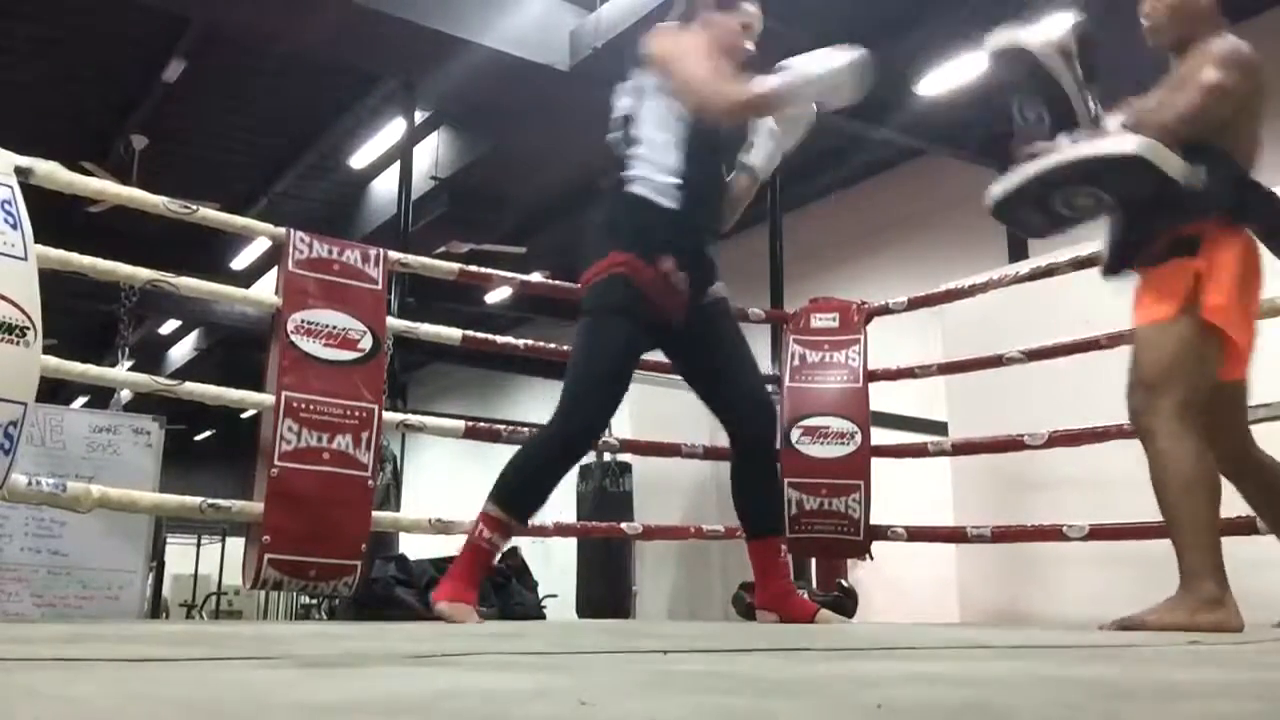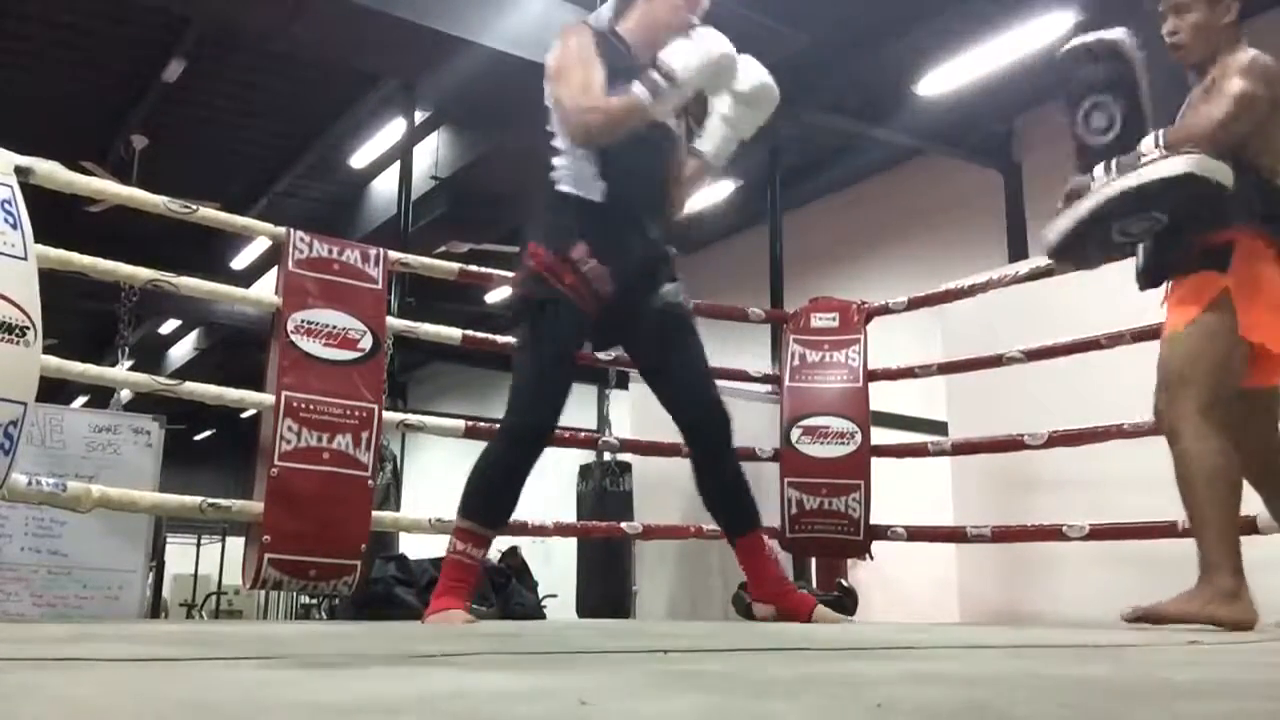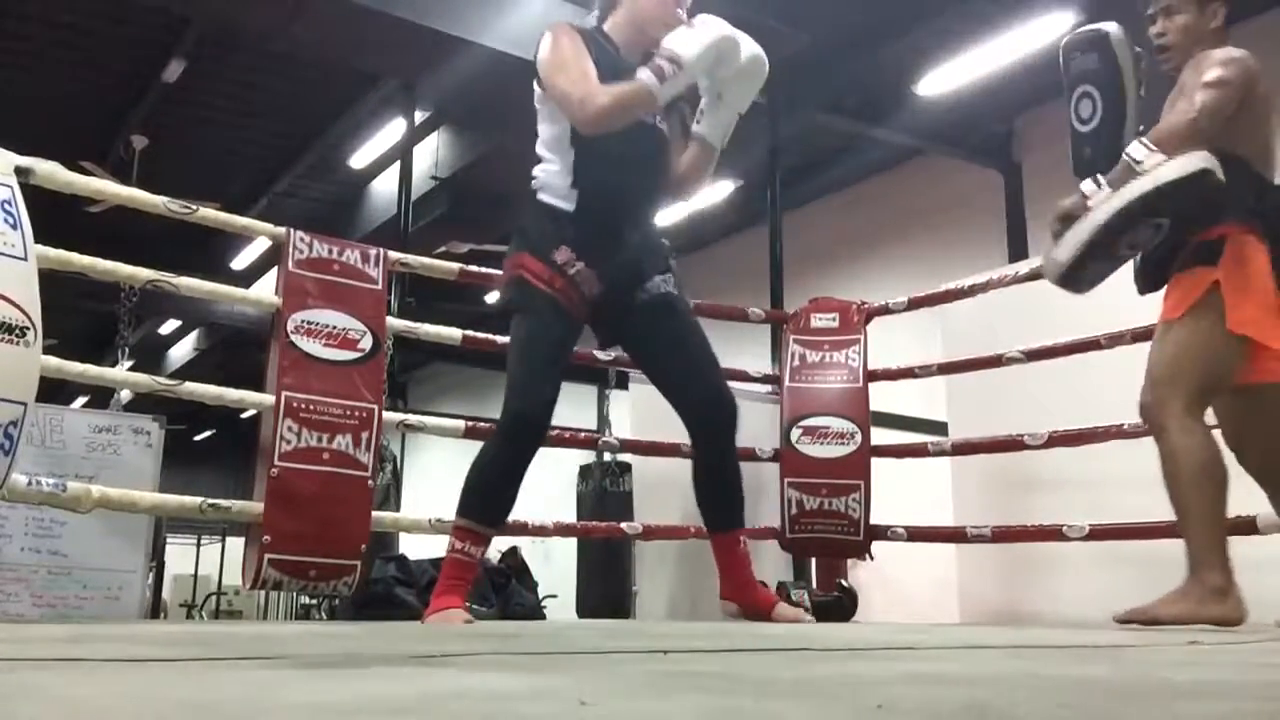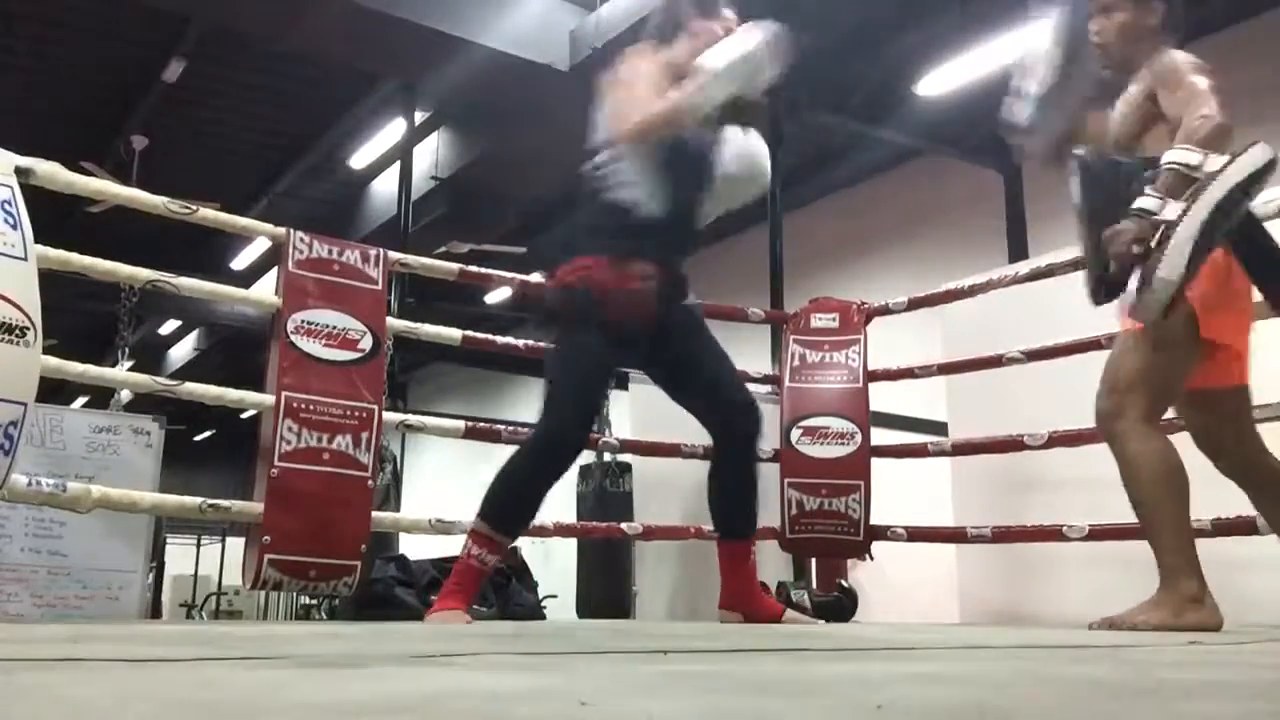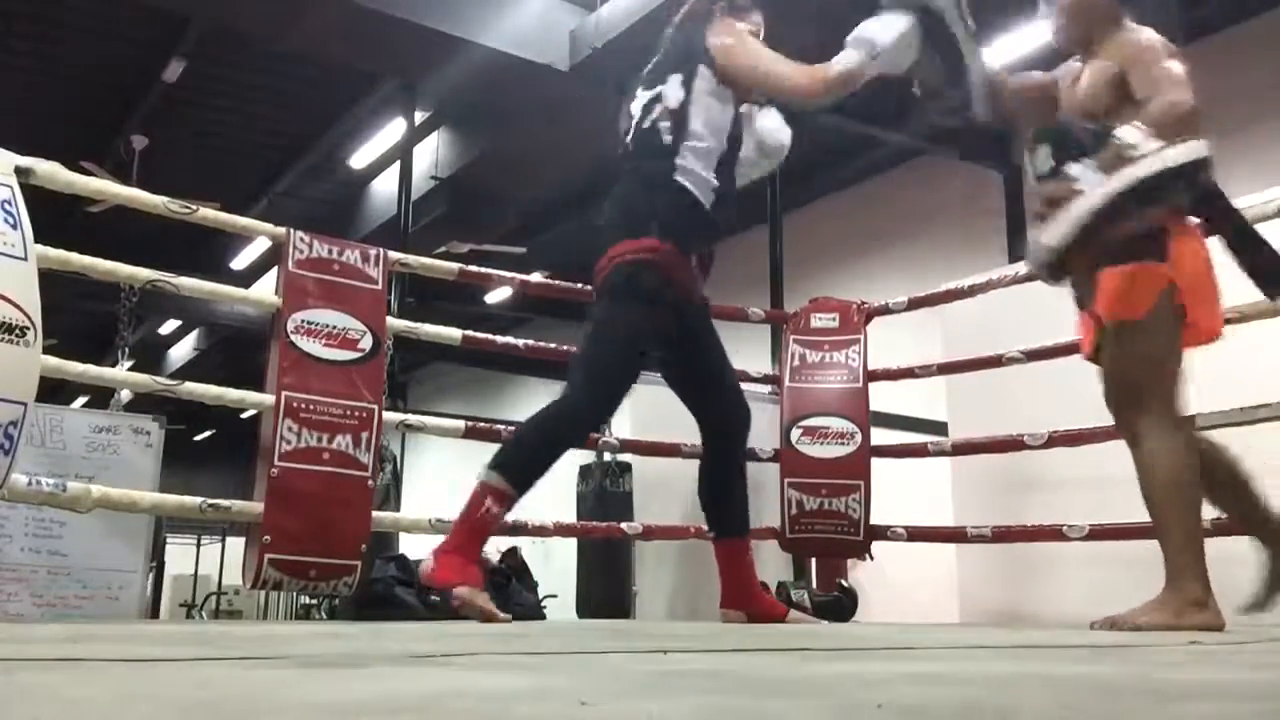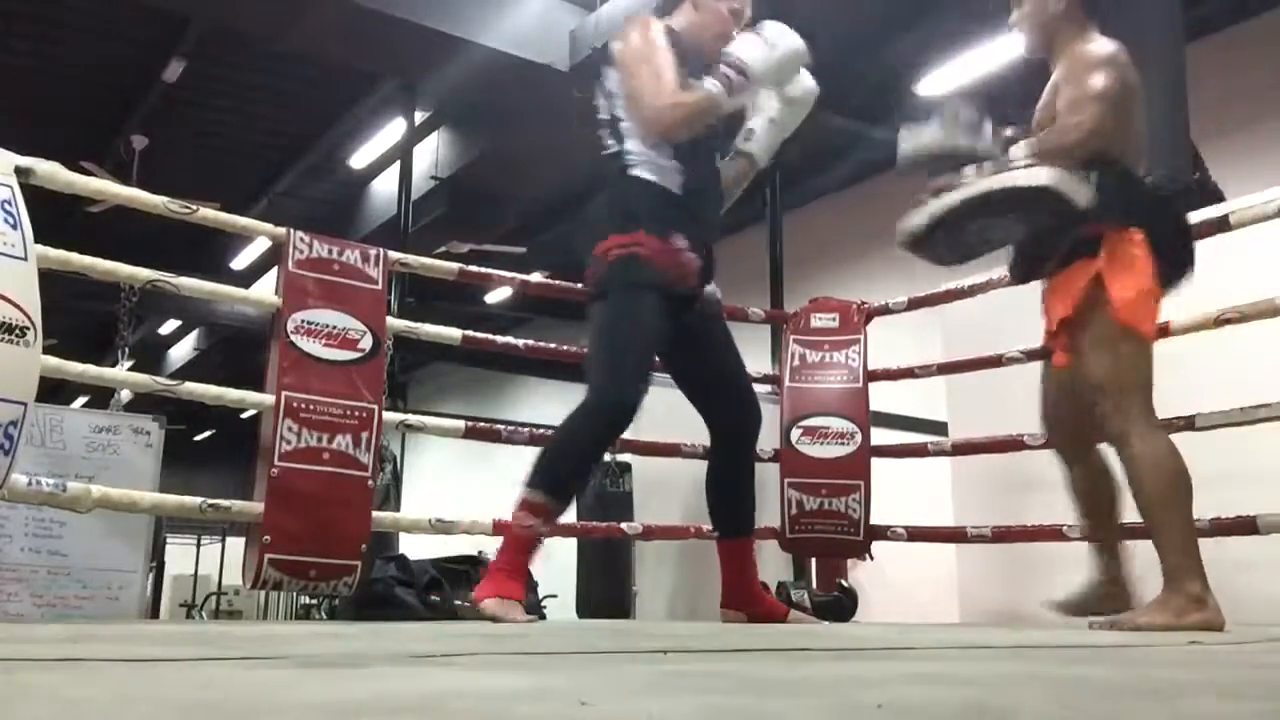
dt=0.2s
person 1, frame 1
left shoulder: (1225, 55)
right shoulder: (1183, 78)
left elbow: (1168, 123)
left hip: (1201, 256)
right hip: (1182, 263)
left knee: (1159, 409)
right knee: (1227, 442)
left ankle: (1203, 596)
person 1, frame 2
right shoulder: (1209, 92)
left elbow: (1202, 139)
right elbow: (1171, 173)
left wrist: (1109, 178)
right hip: (1212, 274)
left knee: (1184, 410)
left ankle: (1222, 586)
person 1, frame 3
left shoulder: (1227, 66)
right shoulder: (1198, 90)
left elbow: (1180, 136)
left wrist: (1095, 194)
left hip: (1227, 263)
right hip: (1217, 272)
left knee: (1167, 405)
left ankle: (1209, 583)
person 1, frame 4
left shoulder: (1173, 69)
right shoulder: (1127, 103)
left elbow: (1209, 127)
left wrist: (1151, 214)
left hip: (1189, 278)
right hip: (1174, 283)
left knee: (1123, 411)
left ankle: (1183, 593)
person 1, frame 5
right shoulder: (1073, 76)
left elbow: (1177, 108)
right elbow: (1006, 94)
left wrist: (1091, 183)
left hip: (1143, 254)
right hip: (1104, 266)
left knee: (1142, 412)
right knee: (1141, 416)
left ankle: (1187, 594)
person 1, frame 6
left shoulder: (1095, 56)
right shoulder: (1071, 74)
left elbow: (1078, 137)
left hip: (1103, 256)
right hip: (1079, 267)
left knee: (1123, 415)
right knee: (1066, 429)
left ankle: (1187, 593)
right ankle: (1111, 578)
person 2, frame 1
left shoulder: (698, 118)
left elbow: (718, 215)
right elbow: (726, 103)
left wrist: (769, 150)
right wrist: (805, 79)
left hip: (686, 277)
right hip: (633, 267)
left knee: (755, 420)
right knee: (576, 424)
left ankle: (779, 600)
right ankle: (457, 583)
person 2, frame 2
left shoulder: (666, 94)
left elbow: (670, 202)
right elbow: (586, 122)
left wrist: (724, 128)
right wrist: (668, 81)
left hip: (640, 268)
right hip: (573, 257)
left knee: (707, 421)
right knee: (528, 425)
left ankle: (774, 593)
right ankle: (450, 594)
person 2, frame 3
left shoulder: (656, 93)
left elbow: (679, 183)
right elbow: (591, 112)
left wrist: (719, 109)
right wrist: (675, 66)
left hip: (634, 266)
right hip: (559, 261)
left knee: (713, 410)
right knee: (523, 422)
left ankle: (742, 591)
right ankle: (449, 593)
person 2, frame 4
left shoulder: (687, 124)
right shoulder: (647, 61)
right elbow: (636, 129)
left wrist: (723, 184)
right wrist: (712, 80)
left hip: (657, 292)
right hip: (603, 275)
left knee: (737, 418)
right knee: (562, 435)
left ankle: (743, 598)
right ankle: (453, 597)
person 2, frame 5
left shoulder: (674, 80)
right elbow: (806, 86)
left wrist: (742, 163)
right wrist: (871, 51)
left hip: (669, 266)
right hip: (650, 254)
left knee: (728, 419)
right knee: (585, 405)
left ankle: (743, 597)
right ankle: (457, 553)
person 2, frame 6
left shoulder: (697, 68)
left elbow: (712, 197)
right elbow: (666, 119)
left wrist: (765, 133)
right wrist: (740, 72)
left hip: (684, 266)
right hip: (639, 248)
left knee: (738, 414)
right knee: (612, 400)
left ankle: (744, 597)
right ankle: (502, 577)
